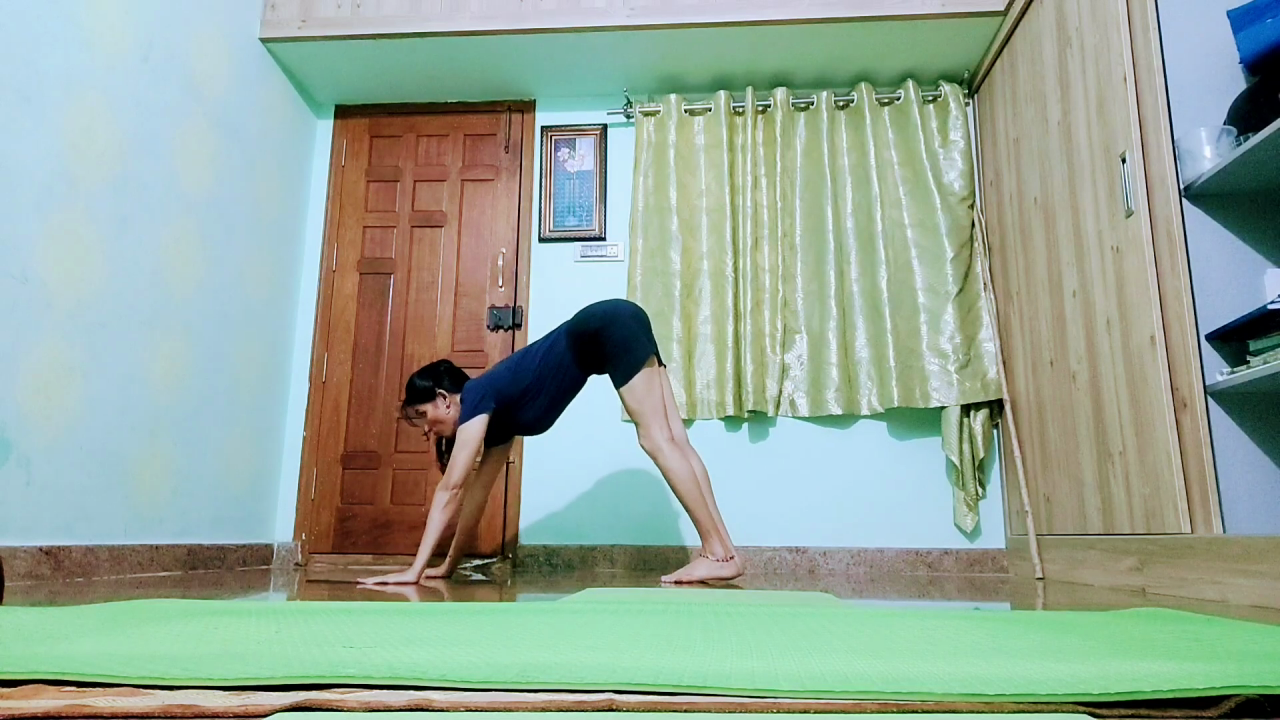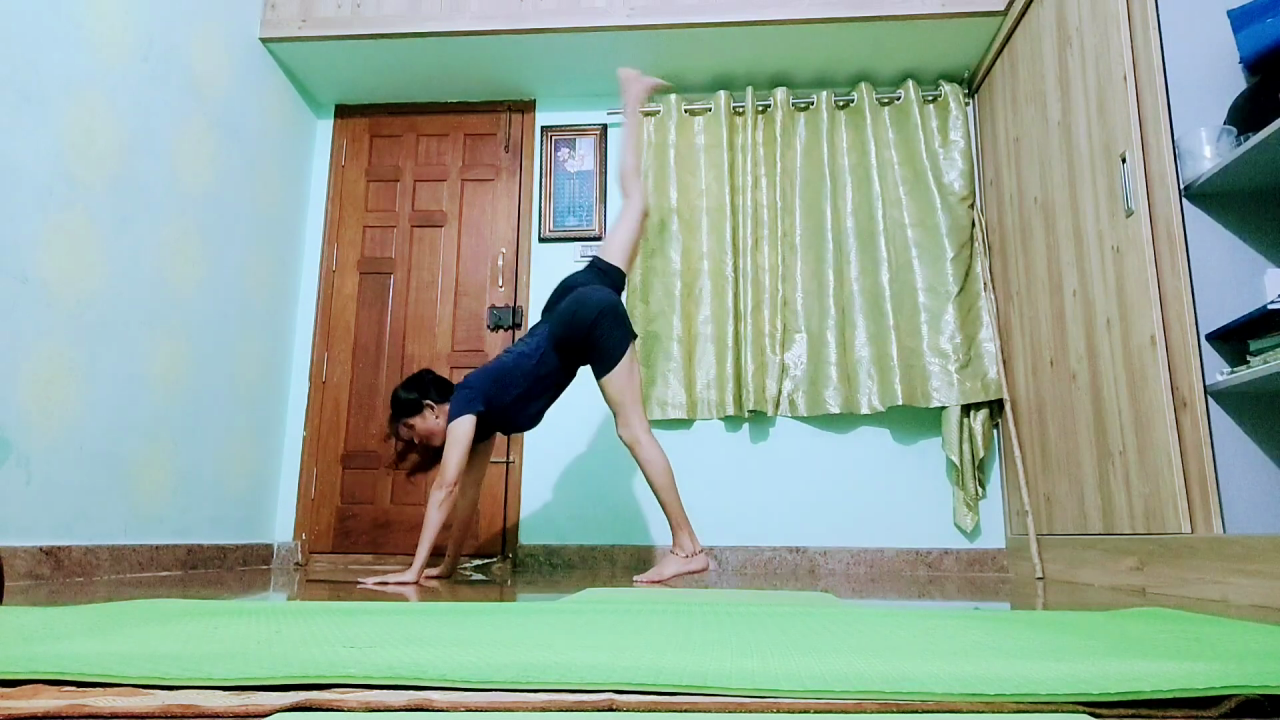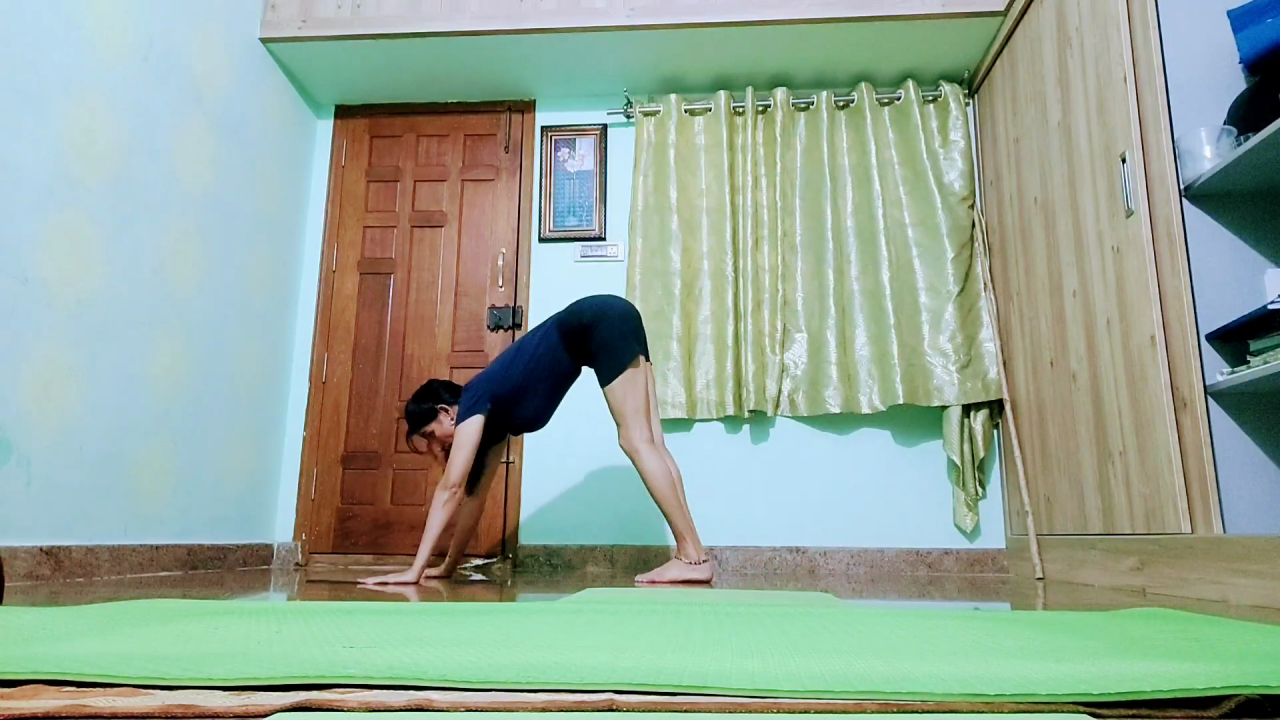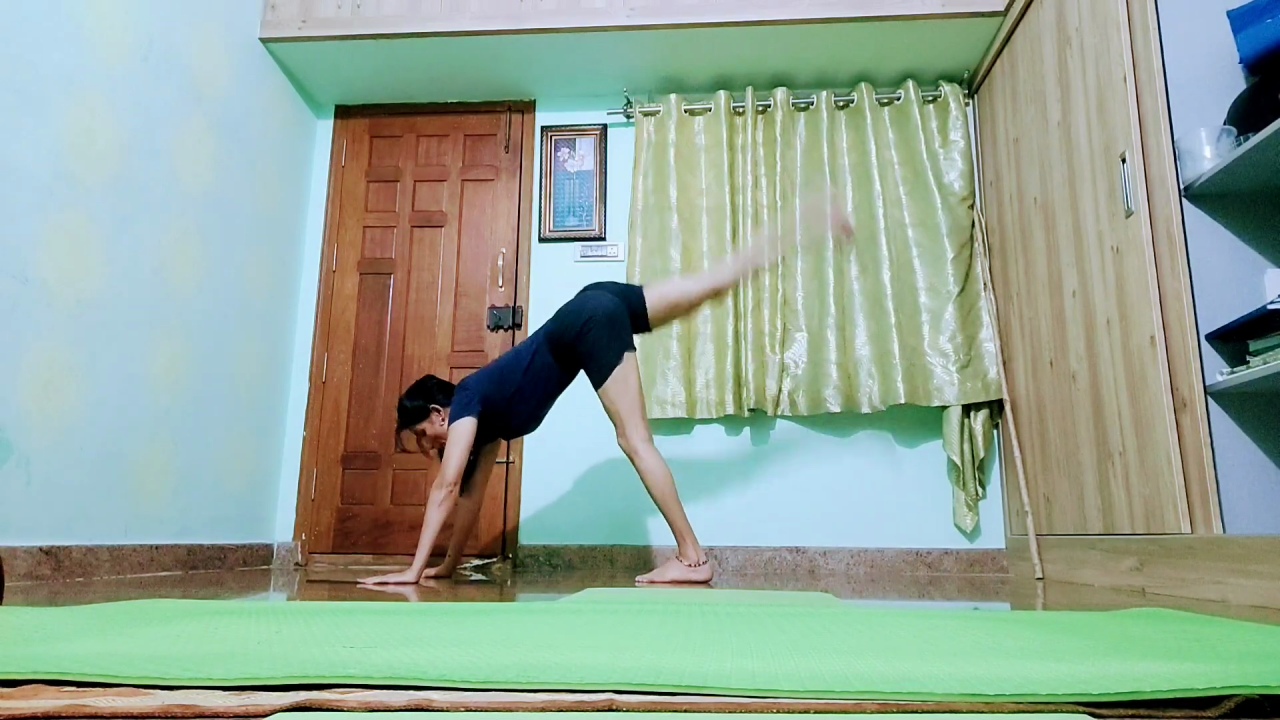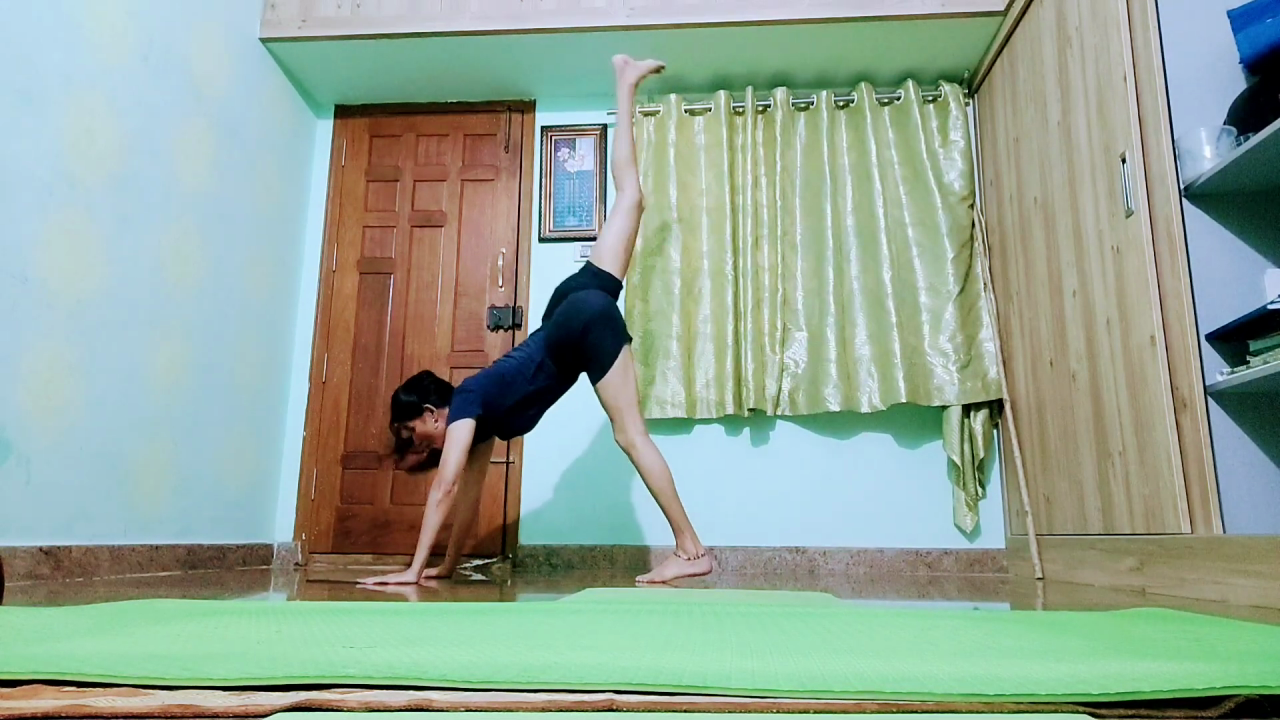
dt=1s
person 1, frame 1
left shoulder: (476, 400)
right shoulder: (497, 415)
left elbow: (452, 487)
right elbow: (477, 488)
left wrist: (416, 569)
right wrist: (449, 564)
left hip: (611, 327)
right hip: (608, 334)
left knee: (658, 440)
right knee: (674, 439)
left ankle: (718, 553)
right ankle: (724, 550)
person 1, frame 2
left shoulder: (465, 404)
right shoulder: (480, 409)
left elbow: (447, 487)
right elbow: (469, 487)
left wrist: (416, 569)
right wrist: (449, 564)
left hip: (590, 319)
right hip: (579, 307)
left knee: (633, 430)
right knee: (634, 202)
left ankle: (686, 548)
person 1, frame 3
left shoulder: (474, 403)
right shoulder: (493, 412)
left elbow: (451, 489)
right elbow: (473, 492)
left wrist: (416, 569)
right wrist: (449, 565)
left hip: (602, 322)
right hip: (604, 323)
left knee: (638, 442)
right knee: (651, 443)
left ankle: (692, 556)
right ankle: (691, 552)
person 1, frame 4
left shoulder: (466, 407)
right shoulder: (485, 405)
left elbow: (445, 488)
right elbow: (472, 491)
left wrist: (416, 568)
right wrist: (449, 562)
left hip: (593, 323)
right hip: (599, 309)
left knee: (635, 443)
right knee: (726, 275)
left ankle: (691, 558)
person 1, frame 5
left shoulder: (465, 408)
right shoulder: (480, 413)
left elbow: (446, 488)
right elbow: (469, 487)
left wrist: (415, 570)
left hip: (586, 320)
right hip: (578, 308)
left knee: (630, 435)
right knee: (629, 197)
left ankle: (691, 550)
